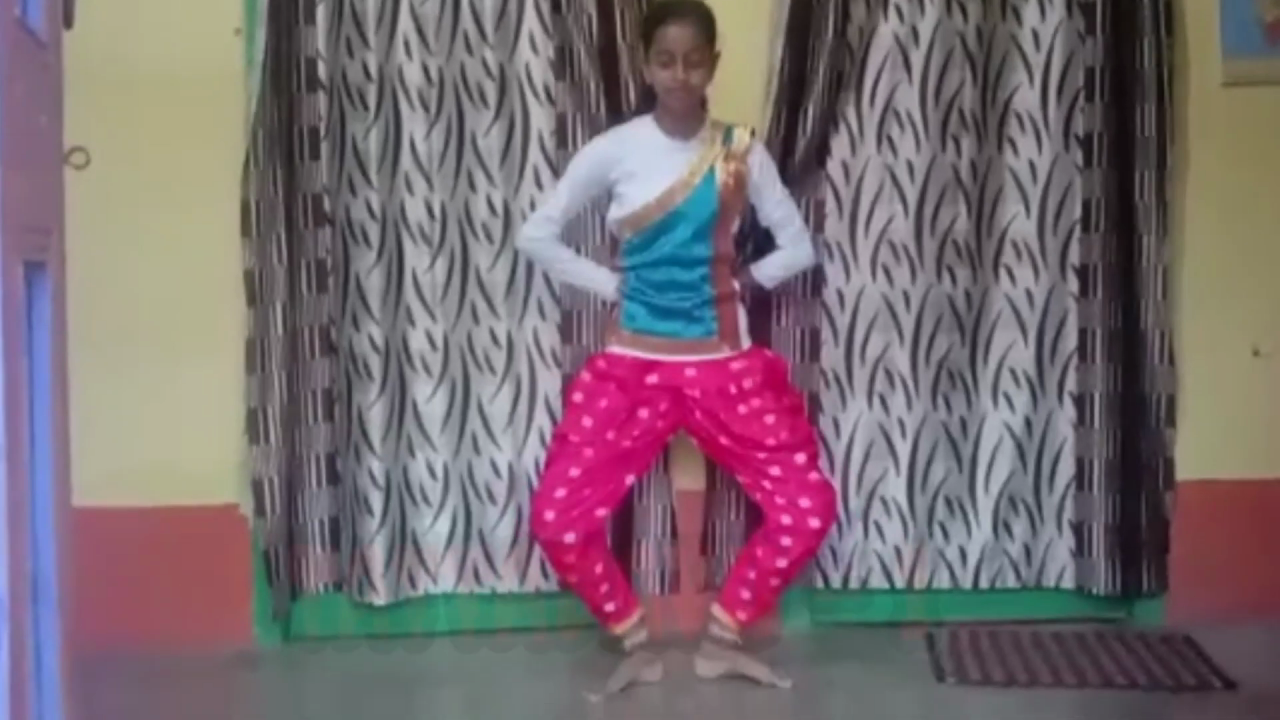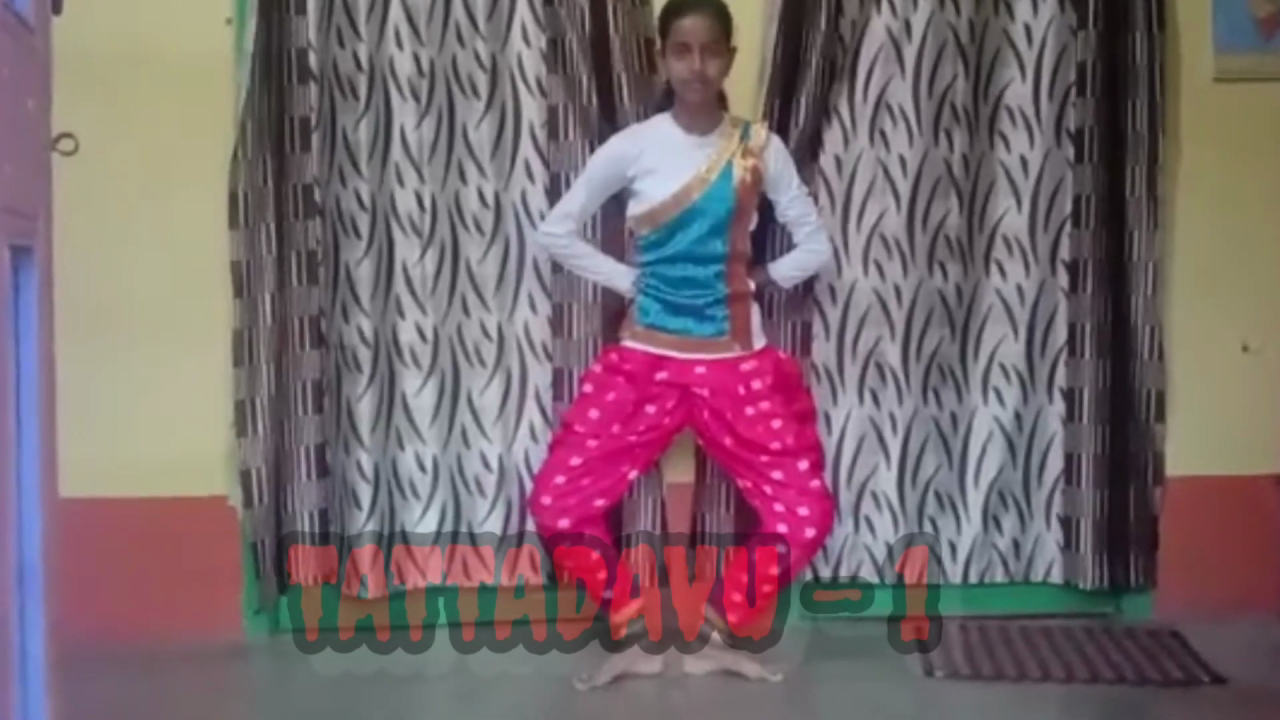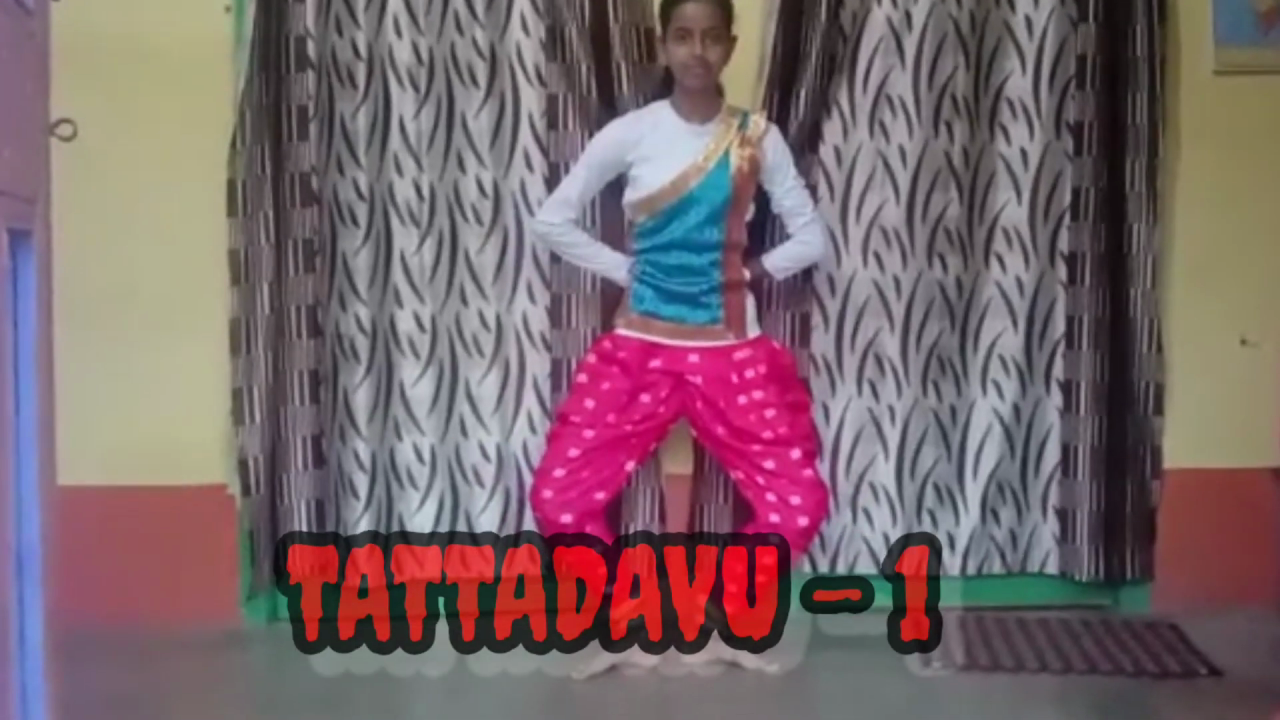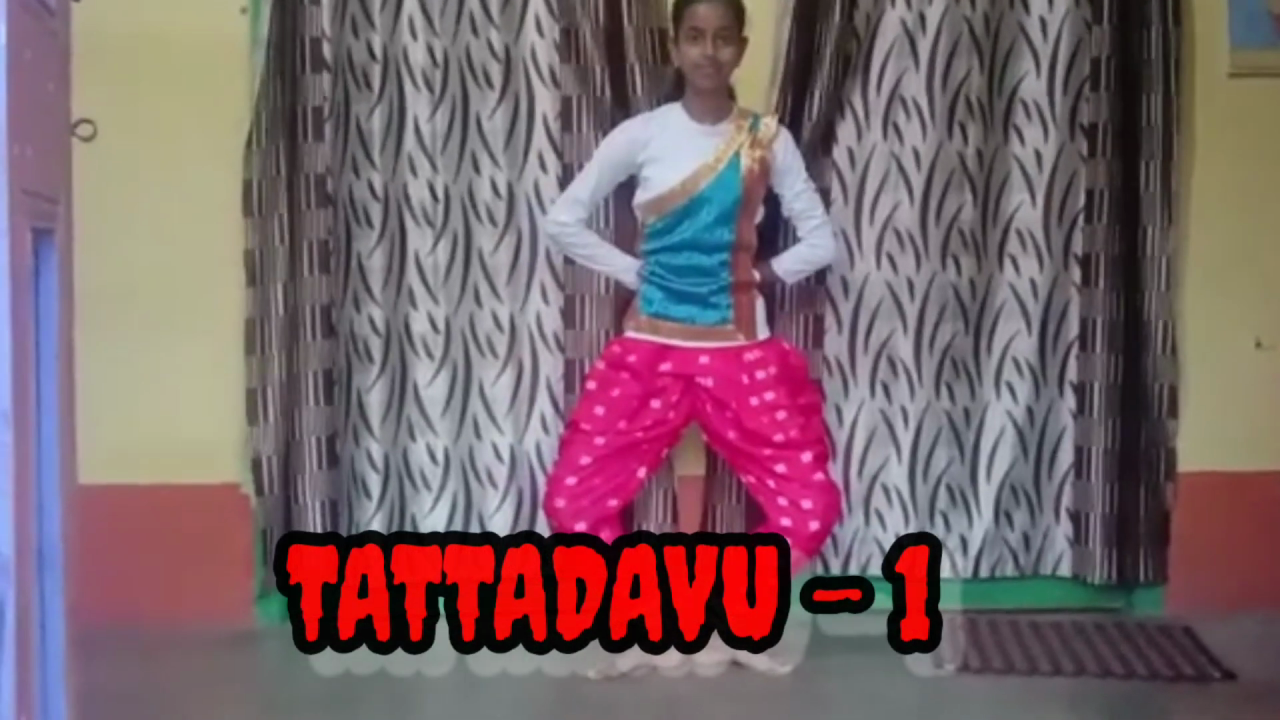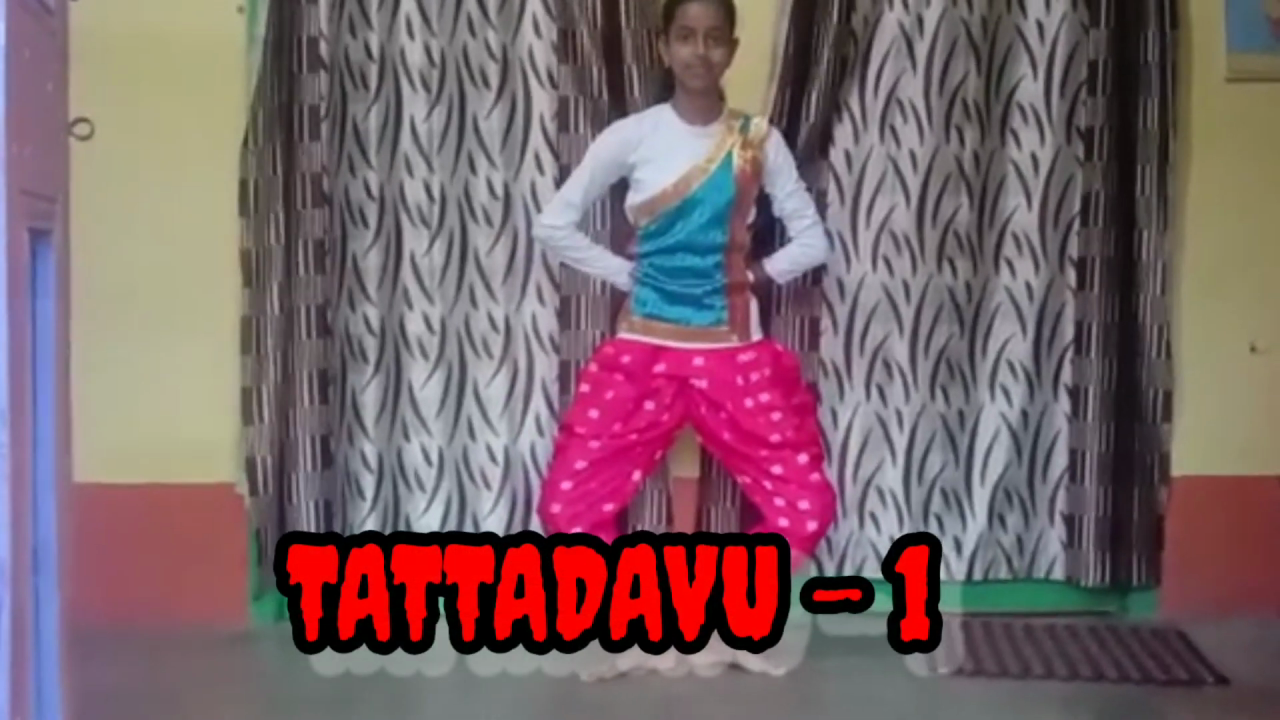
dt=0.4s
person 1, frame 1
left shoulder: (741, 152)
right shoulder: (612, 151)
left elbow: (799, 246)
right elbow: (535, 235)
left wrist: (741, 279)
right wrist: (611, 285)
left hip: (724, 363)
right hip: (633, 365)
left knee: (809, 506)
right knee: (559, 519)
left ankle: (721, 637)
right ankle: (636, 643)
person 1, frame 2
left shoulder: (760, 147)
right shoulder: (632, 147)
left elbow: (817, 245)
right elbow: (555, 232)
left wrist: (757, 278)
right wrist: (629, 280)
left hip: (737, 363)
right hip: (646, 359)
left knee: (805, 514)
right knee: (557, 505)
left ankle: (716, 634)
person 1, frame 3
left shoulder: (758, 137)
right shoulder: (630, 133)
left elbow: (812, 237)
right elbow: (551, 220)
left wrist: (752, 269)
right wrist: (626, 268)
left hip: (730, 350)
right hip: (640, 348)
left knee: (799, 501)
right knee: (559, 496)
person 1, frame 4
left shoulder: (768, 140)
right shoulder: (641, 135)
left elbow: (821, 242)
right elbow: (562, 221)
left wrist: (762, 272)
right wrist: (634, 271)
left hip: (740, 352)
right hip: (651, 350)
left knee: (811, 505)
right knee: (572, 502)
person 1, frame 5
left shoulder: (759, 141)
right shoulder: (631, 137)
left elbow: (813, 241)
right elbow: (552, 225)
left wrist: (755, 274)
right wrist: (626, 274)
left hip: (734, 354)
right hip: (643, 352)
left knee: (806, 506)
right knee: (568, 507)
